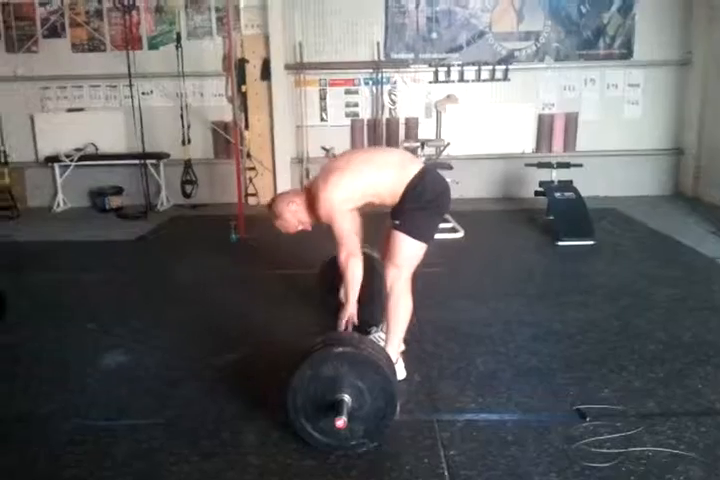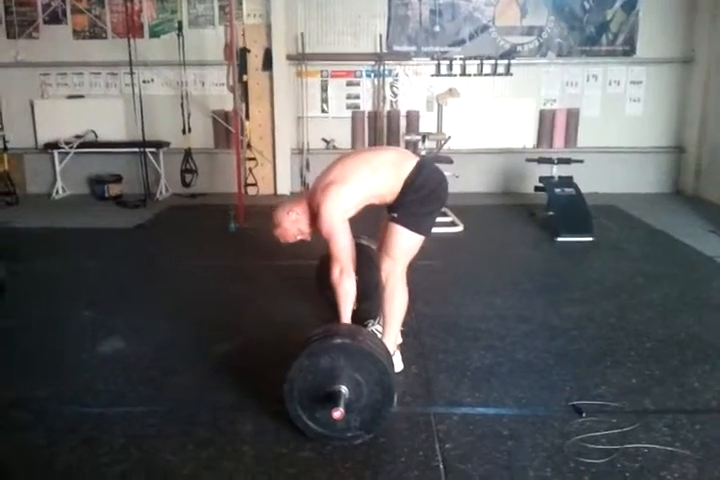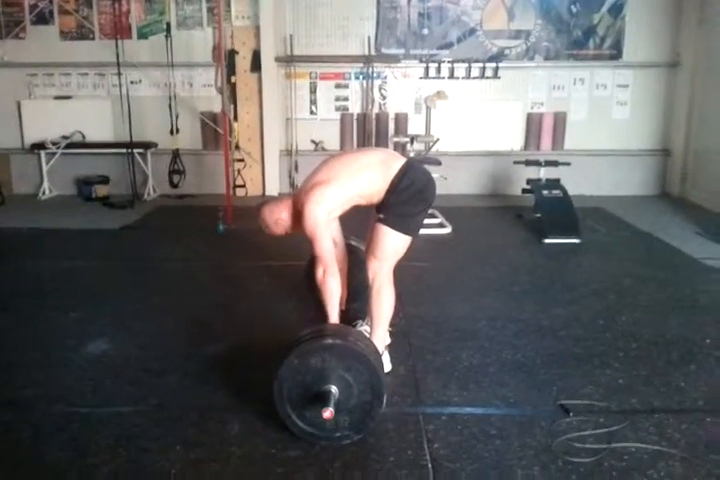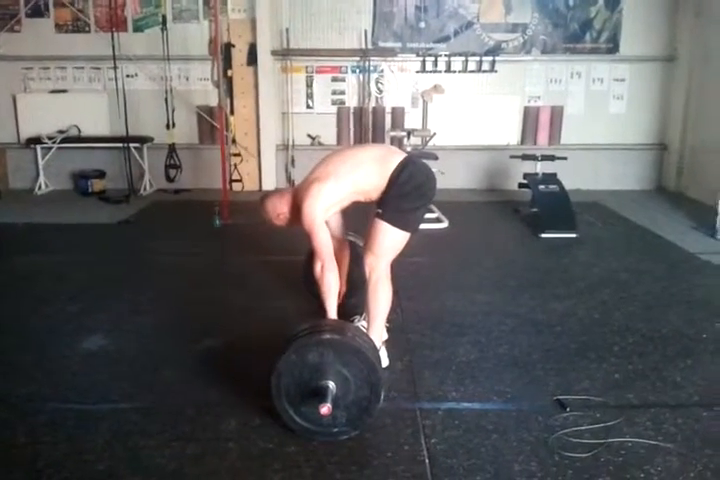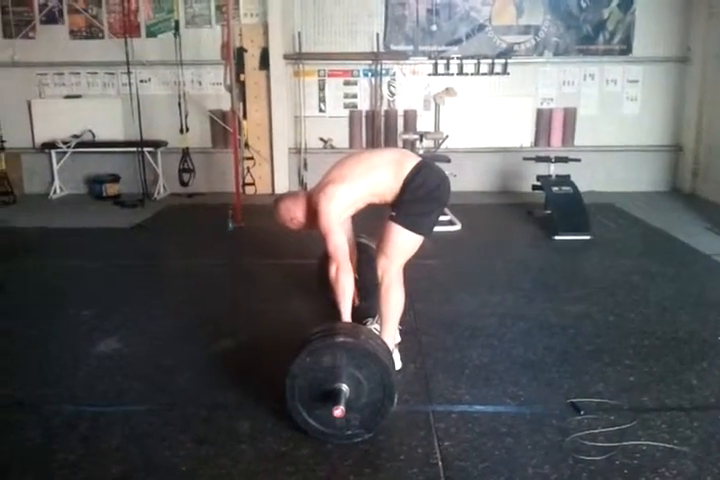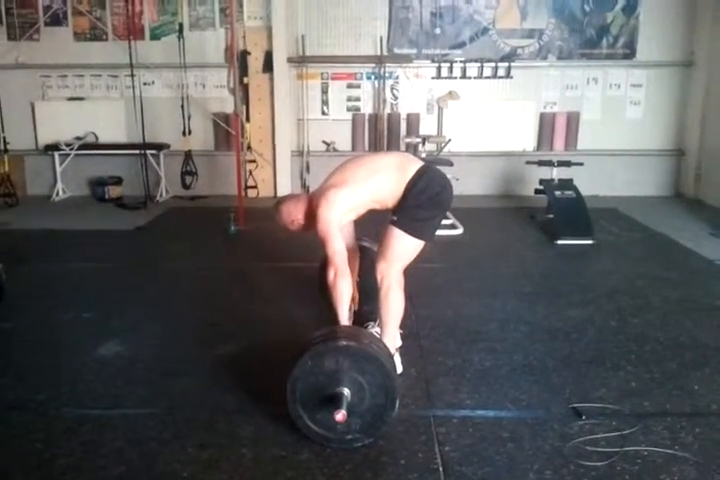
dt=0.7s
person 1, frame 1
left shoulder: (324, 199)
right shoulder: (323, 186)
left elbow: (350, 254)
right elbow: (352, 219)
left wrist: (350, 304)
right wrist: (348, 281)
left hip: (424, 193)
right hip: (420, 184)
left knee: (396, 277)
right knee: (391, 264)
left ankle: (392, 361)
right ankle: (391, 335)
person 1, frame 2
left shoulder: (326, 210)
right shoulder: (320, 194)
left elbow: (342, 270)
right elbow: (346, 244)
left wrist: (344, 325)
right wrist: (350, 295)
left hip: (422, 186)
right hip: (416, 177)
left knee: (391, 269)
right knee: (385, 257)
left ankle: (388, 353)
right ankle: (388, 327)
person 1, frame 3
left shoulder: (310, 210)
right shoulder: (312, 196)
left elbow: (326, 270)
right elbow: (337, 243)
left wrist: (333, 323)
right wrist: (343, 290)
left hip: (410, 186)
right hip: (405, 177)
left knee: (378, 269)
right knee: (375, 260)
left ankle: (377, 352)
right ankle: (377, 328)
person 1, frame 4
left shoulder: (309, 206)
right shoulder: (316, 192)
left elbow: (325, 265)
right elbow: (338, 240)
left wrist: (332, 320)
right wrist: (342, 284)
left hip: (409, 182)
right hip: (408, 172)
left knee: (375, 265)
right knee: (374, 258)
left ankle: (374, 348)
right ankle: (372, 323)
person 1, frame 5
left shoulder: (325, 207)
right shoulder: (329, 195)
left elbow: (340, 266)
right elbow: (348, 245)
left wrist: (346, 322)
right wrist: (350, 286)
left hip: (423, 186)
right hip: (422, 176)
left knee: (387, 268)
right knee: (388, 262)
left ankle: (387, 351)
right ankle: (386, 326)
person 1, frame 6
left shoulder: (325, 211)
right shoulder: (330, 198)
left elbow: (338, 271)
right elbow: (349, 248)
left wrist: (344, 328)
right wrist: (352, 287)
left hip: (425, 190)
right hip: (424, 179)
left knee: (387, 271)
right knee: (389, 265)
left ankle: (388, 355)
right ankle: (387, 330)
